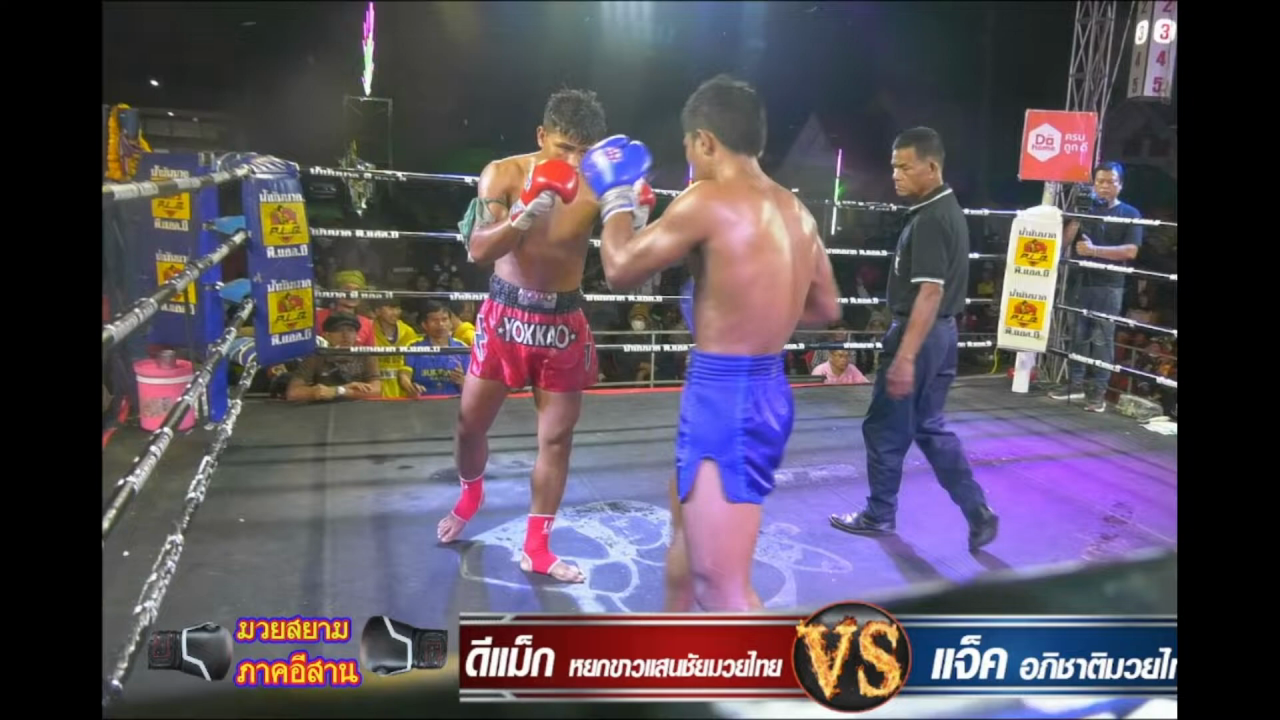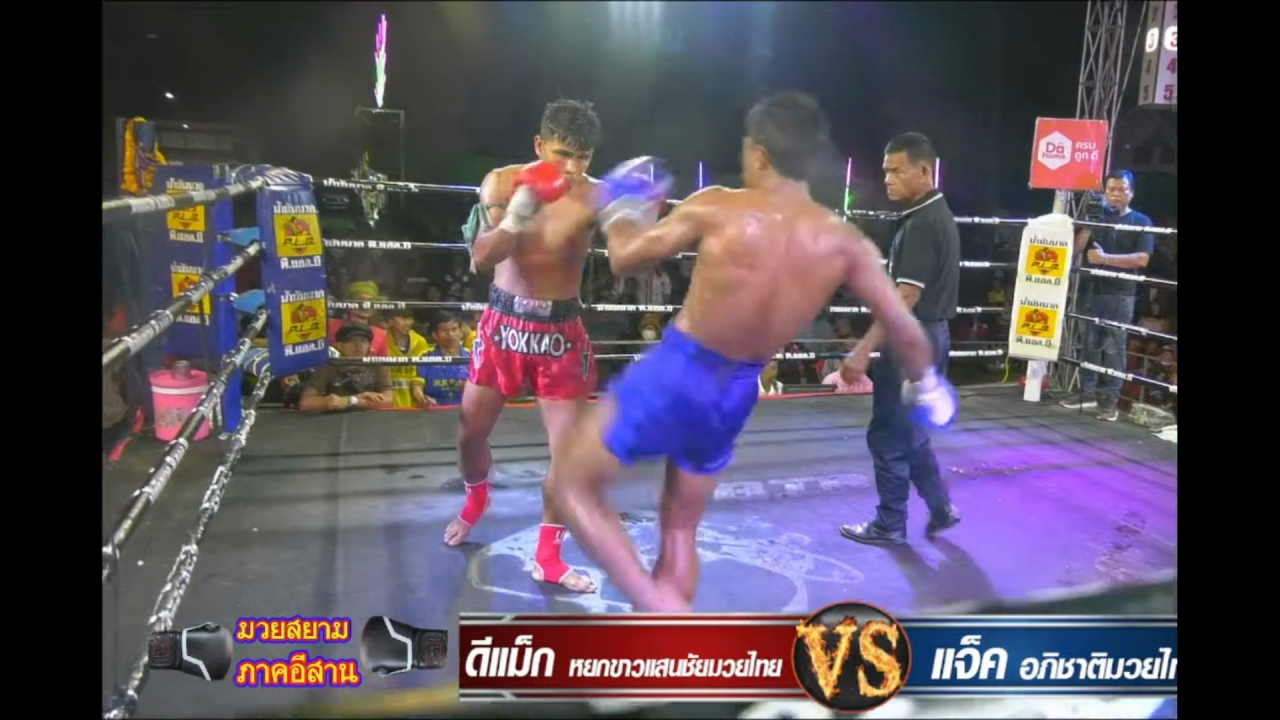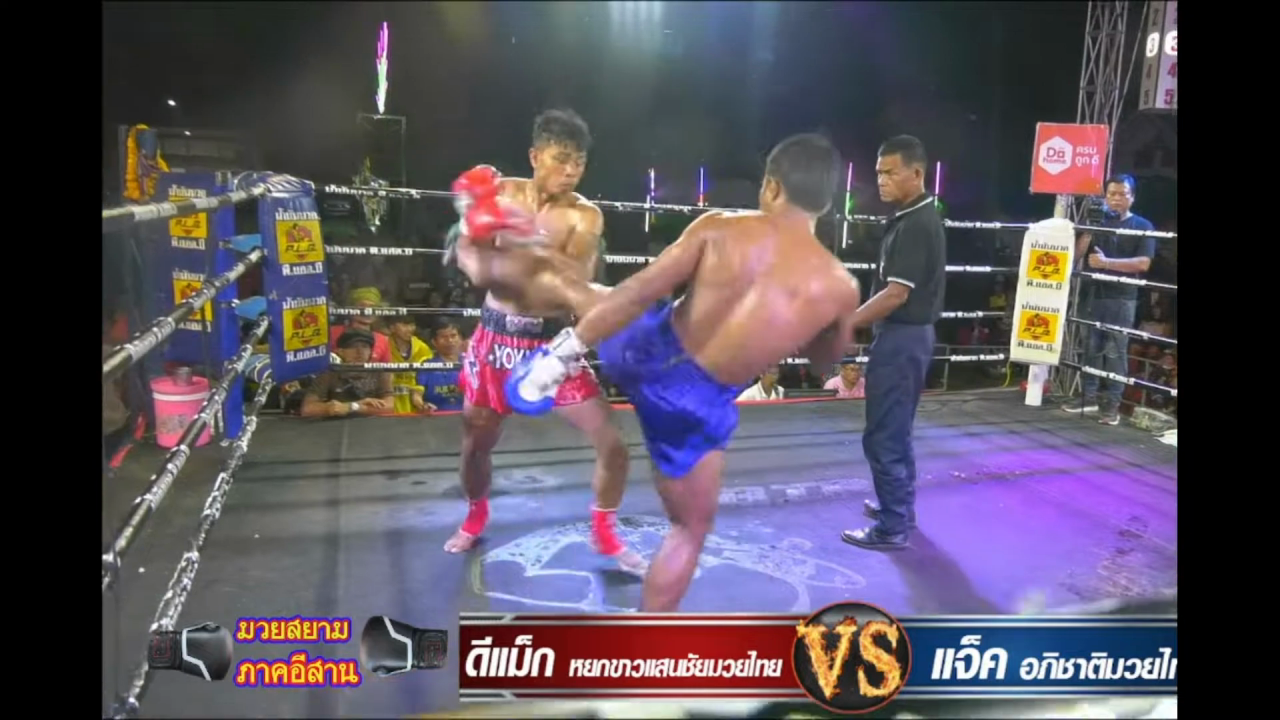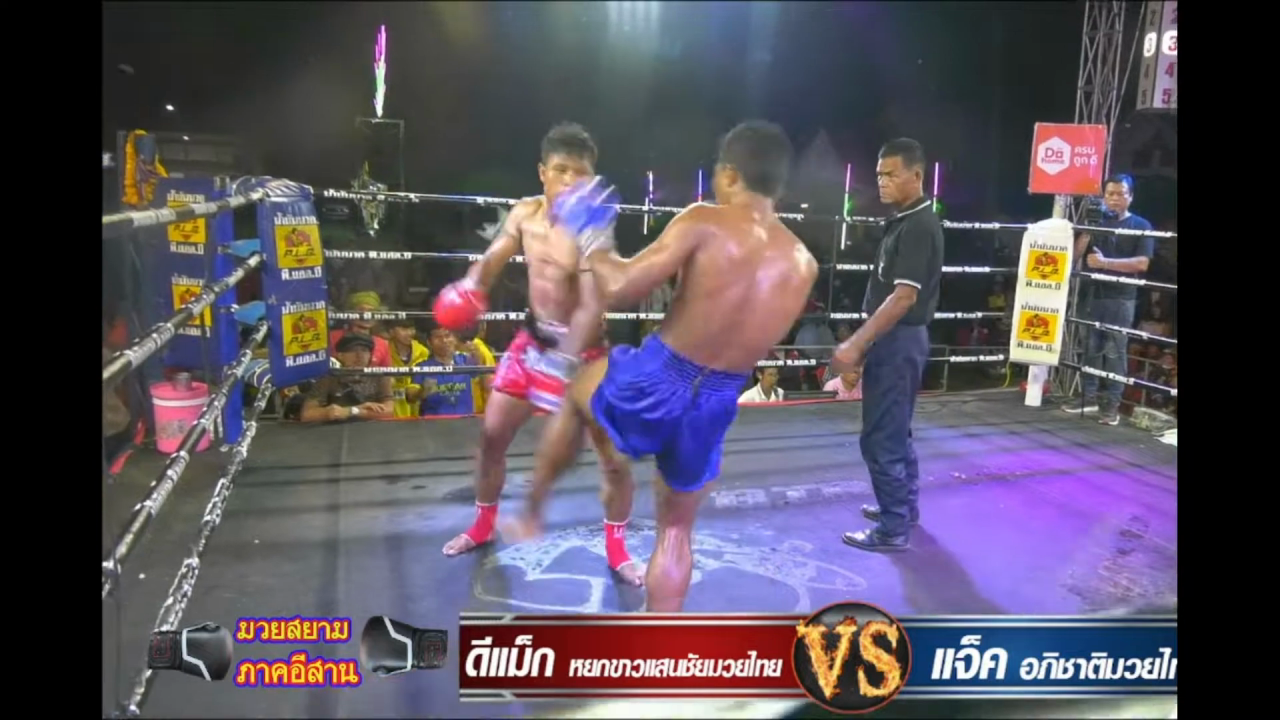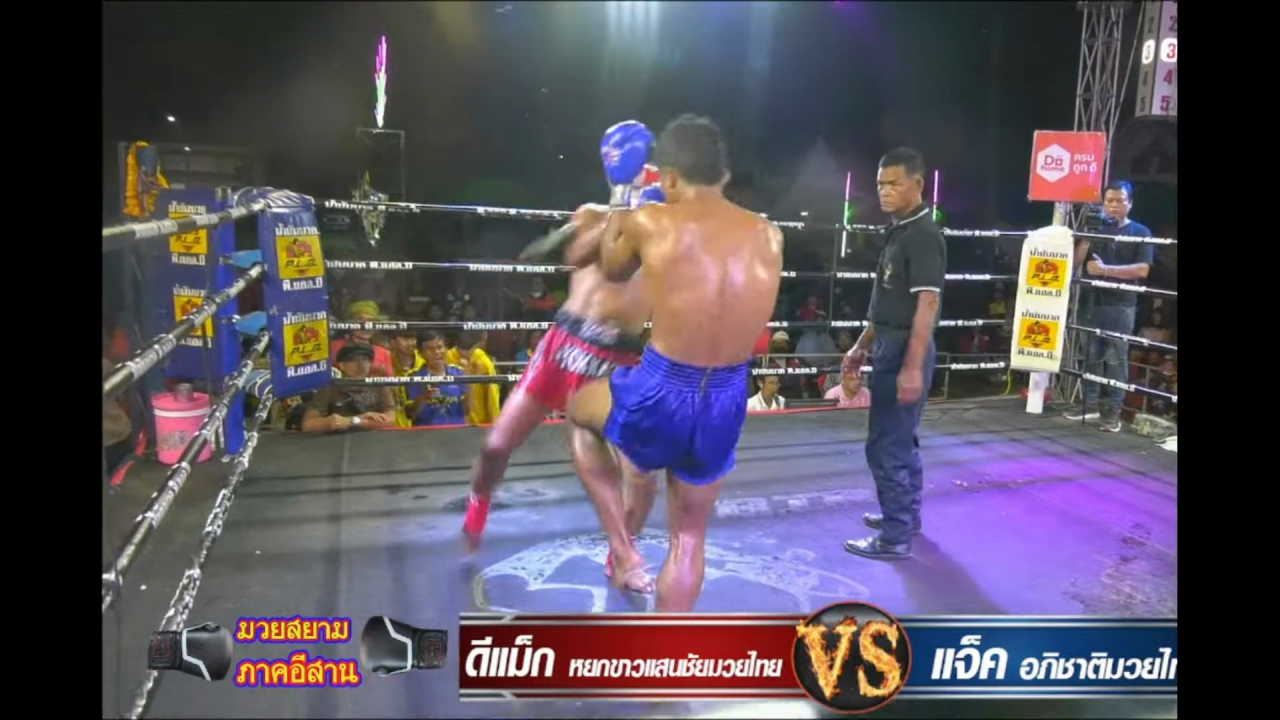
dt=0.2s
person 1, frame 1
left shoulder: (705, 206)
right shoulder: (797, 213)
left elbow: (620, 271)
right elbow: (821, 310)
left wrist: (614, 204)
left hip: (725, 401)
right hip: (764, 391)
left knee: (721, 590)
right knee: (686, 527)
person 1, frame 2
left shoulder: (718, 209)
right shoulder: (844, 242)
left elbow: (626, 257)
right elbow: (900, 326)
left wrist: (618, 219)
right wrist: (925, 380)
left hip: (673, 375)
right hip: (730, 395)
left knee: (571, 491)
right knee: (679, 529)
left ankle: (656, 606)
person 1, frame 3
left shoulder: (721, 229)
right shoulder: (841, 286)
left elbow: (639, 290)
right elbow: (829, 356)
left wrist: (559, 354)
left hip: (651, 354)
right hip: (699, 408)
right knee: (688, 532)
person 1, frame 4
left shoulder: (704, 221)
right shoulder: (805, 263)
left elbow: (620, 287)
left wrist: (589, 244)
left hip: (651, 380)
right hip: (711, 407)
left knee: (574, 399)
right knee: (675, 530)
left ankle: (529, 516)
person 1, frame 5
left shoulder: (646, 220)
right shoulder: (767, 235)
left elbow: (612, 268)
left hip: (659, 393)
right hip: (718, 406)
left knee: (580, 411)
right knee: (686, 536)
left ankle: (621, 549)
person 2, frame 1
left shoulder: (596, 188)
right shoulder: (502, 174)
right elbow: (478, 251)
right wrist: (527, 214)
left hip: (561, 324)
right hip: (504, 315)
left knee: (555, 438)
right knee: (470, 422)
left ankle: (536, 547)
right ankle: (470, 496)
person 2, frame 2
left shoulder: (596, 199)
right shoulder: (501, 183)
right elbow: (482, 259)
right wrist: (518, 216)
left hip: (558, 334)
right hip: (504, 323)
left knee: (567, 448)
right knee: (471, 429)
left ankle: (548, 557)
right ankle: (476, 500)
person 2, frame 3
left shoulder: (586, 217)
right shoulder: (506, 192)
left elbow: (573, 286)
right elbow: (475, 266)
right wrist: (474, 237)
left hip: (551, 345)
right hip: (495, 340)
left knee: (612, 442)
right knee: (475, 444)
left ankle: (605, 531)
right ankle: (476, 519)
person 2, frame 4
right shoulder: (525, 213)
left elbow: (594, 304)
right elbow: (491, 260)
right wrist: (469, 285)
left hip: (581, 354)
right hip: (533, 345)
left knee: (614, 458)
right knee: (491, 438)
left ankle: (615, 545)
right ankle: (483, 524)
person 2, frame 5
right shoulder: (593, 217)
right elbow: (576, 251)
left hip: (618, 361)
right hip: (567, 347)
right knee: (499, 443)
right ankle: (476, 512)
person 3, frame 1
left shoulder: (929, 220)
right shoulder: (948, 210)
left elbow: (929, 295)
left wrist: (903, 359)
left hip: (922, 336)
right hip: (943, 333)
left knee: (886, 430)
right knee: (931, 428)
left ankle: (879, 515)
right ankle: (978, 514)
person 3, frame 2
left shoulder: (922, 224)
right shoulder: (934, 216)
left elbow: (908, 297)
left wrist: (864, 348)
right hip: (928, 335)
left knee: (889, 434)
right knee: (910, 428)
left ankle: (890, 524)
right ankle: (941, 506)
person 3, frame 3
left shoulder: (917, 225)
right shoulder: (912, 219)
left elbow: (896, 293)
right wrist: (857, 325)
left hip: (902, 338)
right hip: (905, 336)
left knee: (884, 436)
right knee: (896, 430)
left ankle: (892, 527)
right ankle: (901, 506)
person 3, frame 4
left shoulder: (919, 227)
right shoulder: (903, 222)
left elbow: (903, 297)
left wrist: (857, 344)
right wrist: (862, 339)
left hip: (899, 341)
right hip: (894, 340)
left knee: (881, 437)
right knee: (895, 431)
left ankle: (892, 529)
right ankle: (905, 506)
person 3, frame 5
left shoulder: (924, 235)
right shoulder: (897, 231)
left elbow: (928, 305)
left wrist: (913, 367)
right wrist: (862, 345)
left hip: (906, 348)
right hip: (889, 345)
left knee: (886, 444)
right knee: (900, 438)
left ankle: (894, 536)
right ankle: (906, 514)
person 4, frame 1
left shoulder: (1129, 214)
left elbow: (1131, 251)
right elbow: (1064, 242)
left wrist: (1094, 250)
right wrist: (1075, 221)
left hip: (1109, 286)
right hip: (1080, 282)
left knee: (1102, 339)
right knee: (1077, 335)
left ankle: (1098, 392)
right ankle: (1075, 384)
person 4, frame 2
left shoulder: (1141, 222)
left elbow: (1142, 259)
right elbow: (1075, 250)
left wrist: (1106, 259)
right wrist: (1087, 228)
left hip: (1121, 294)
right hip: (1091, 290)
left knee: (1114, 348)
right knee: (1089, 344)
left ankle: (1110, 400)
right ankle: (1088, 392)
person 4, frame 3
left shoulder: (1142, 226)
left elbow: (1143, 263)
right elbow: (1076, 255)
left wrist: (1107, 263)
right wrist: (1087, 234)
left hip: (1122, 298)
right hip: (1092, 294)
left knee: (1116, 351)
right knee: (1090, 348)
left ankle: (1112, 404)
right ankle: (1089, 397)
person 4, frame 4
left shoulder: (1141, 226)
left elbow: (1142, 263)
right elbow: (1075, 255)
left wrist: (1105, 263)
right wrist: (1086, 232)
left hip: (1121, 298)
right hip: (1091, 294)
left knee: (1115, 352)
right knee: (1090, 348)
left ankle: (1112, 404)
right ankle: (1089, 397)
person 4, frame 5
left shoulder: (1140, 233)
left elbow: (1142, 270)
right elbow: (1075, 262)
left wrist: (1105, 270)
right wrist: (1085, 240)
left hip: (1121, 305)
right hip: (1092, 301)
left knee: (1116, 359)
right knee: (1091, 355)
left ankle: (1113, 411)
right ankle: (1090, 404)
